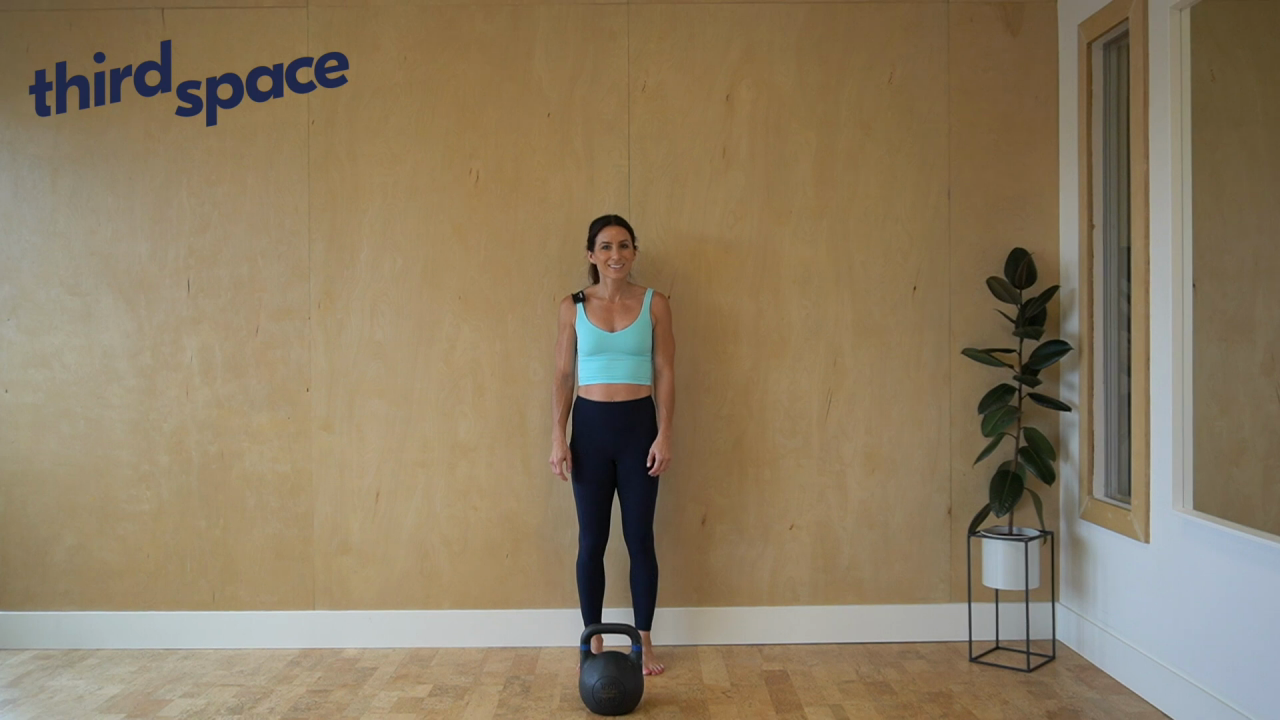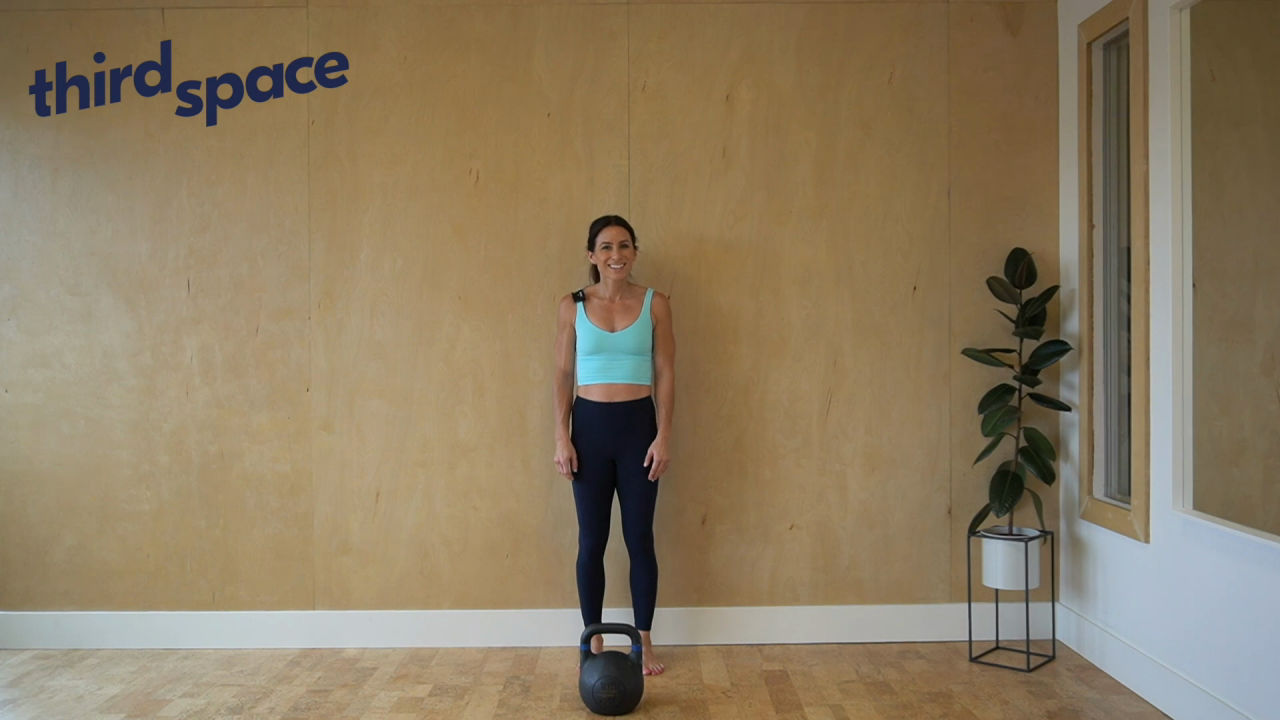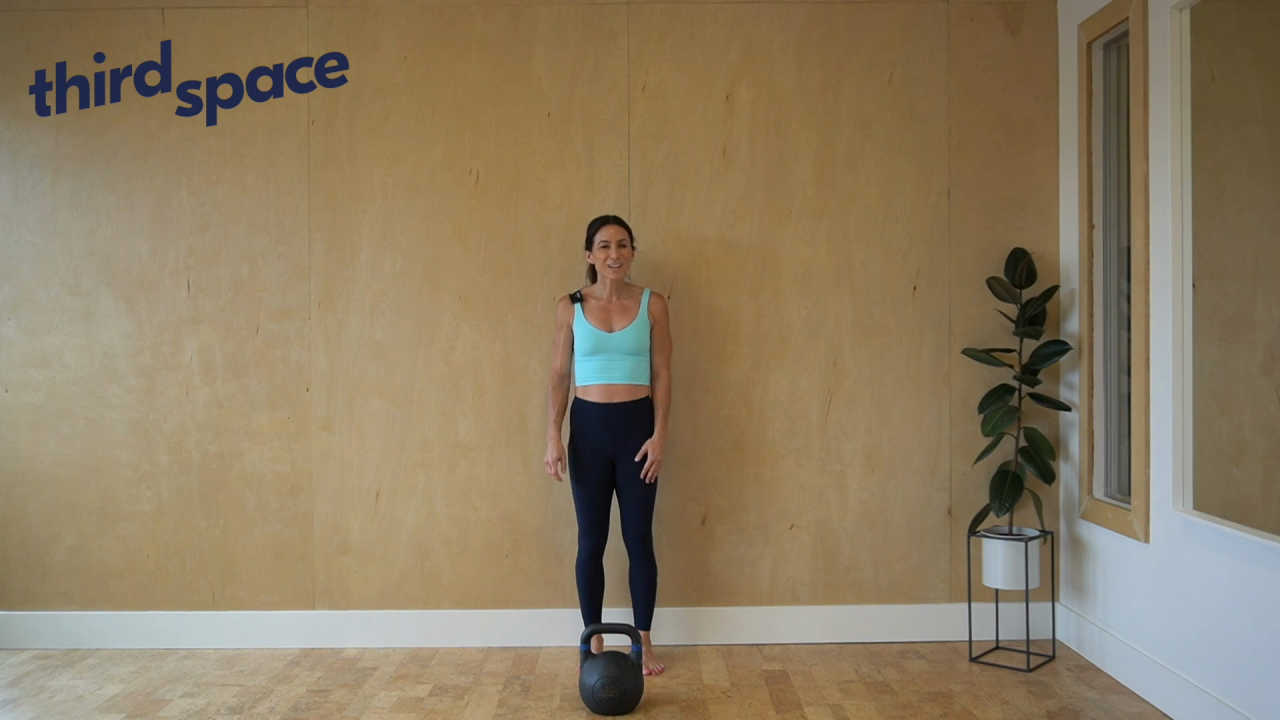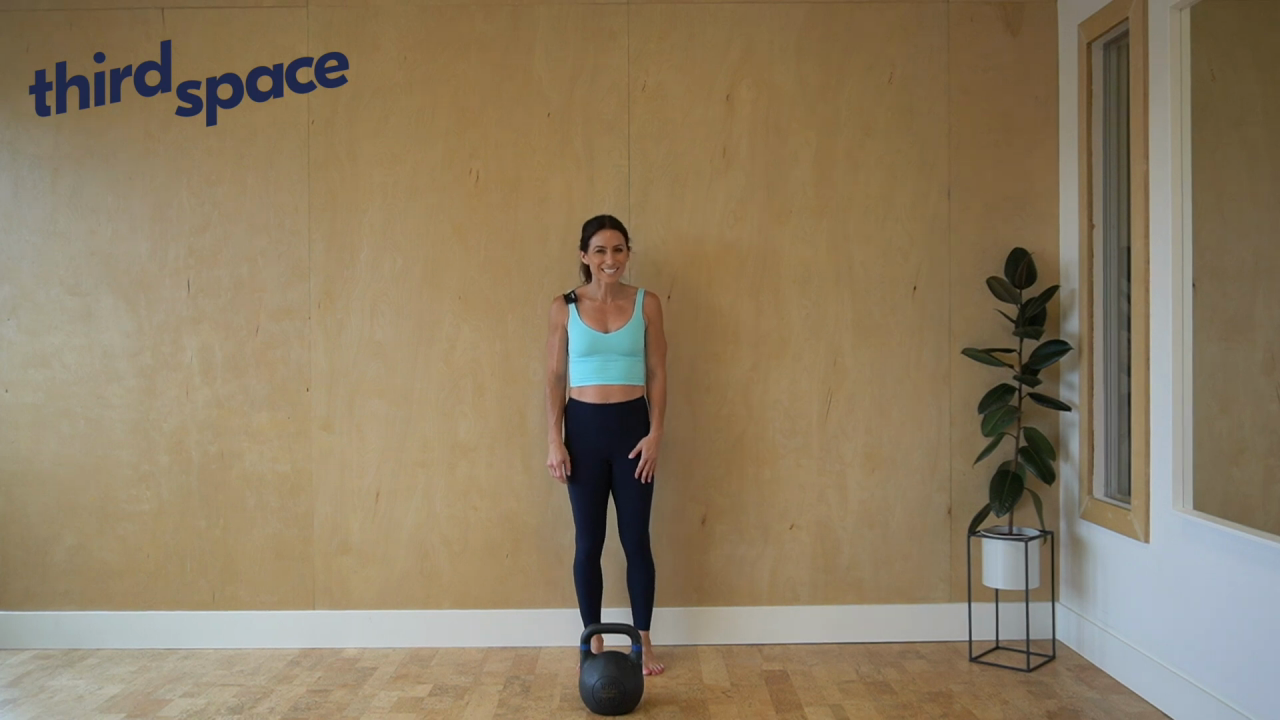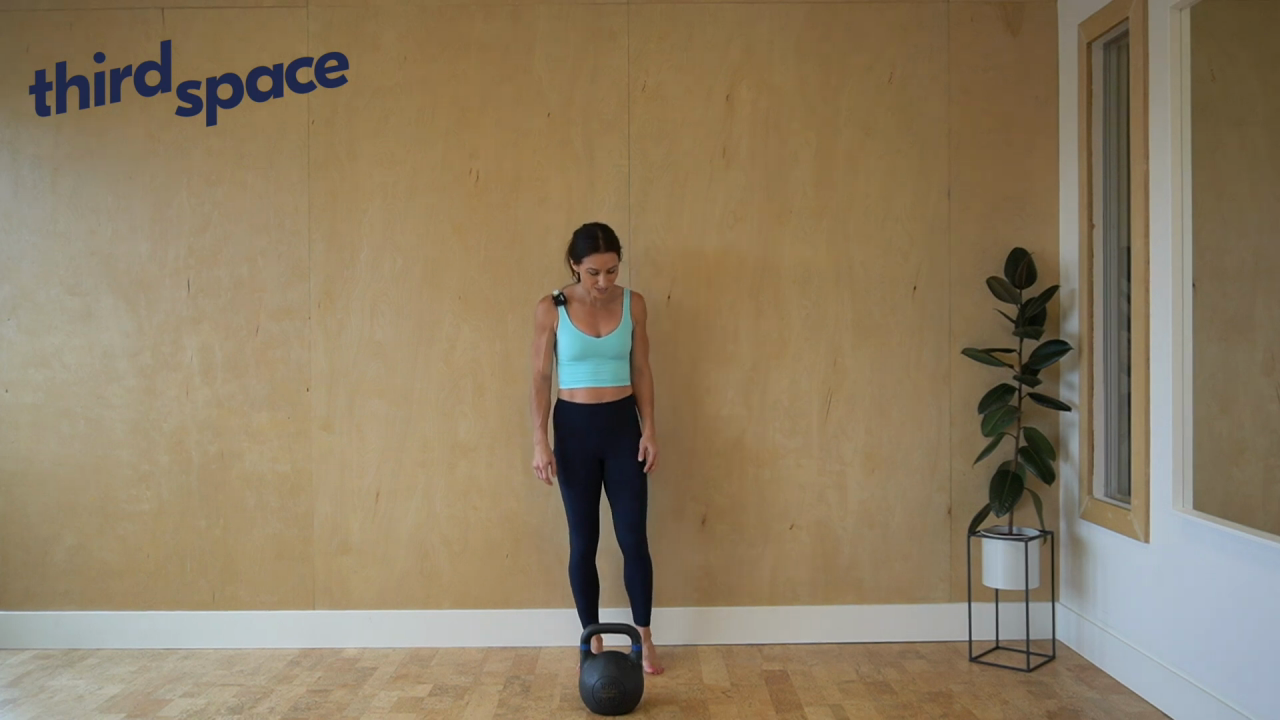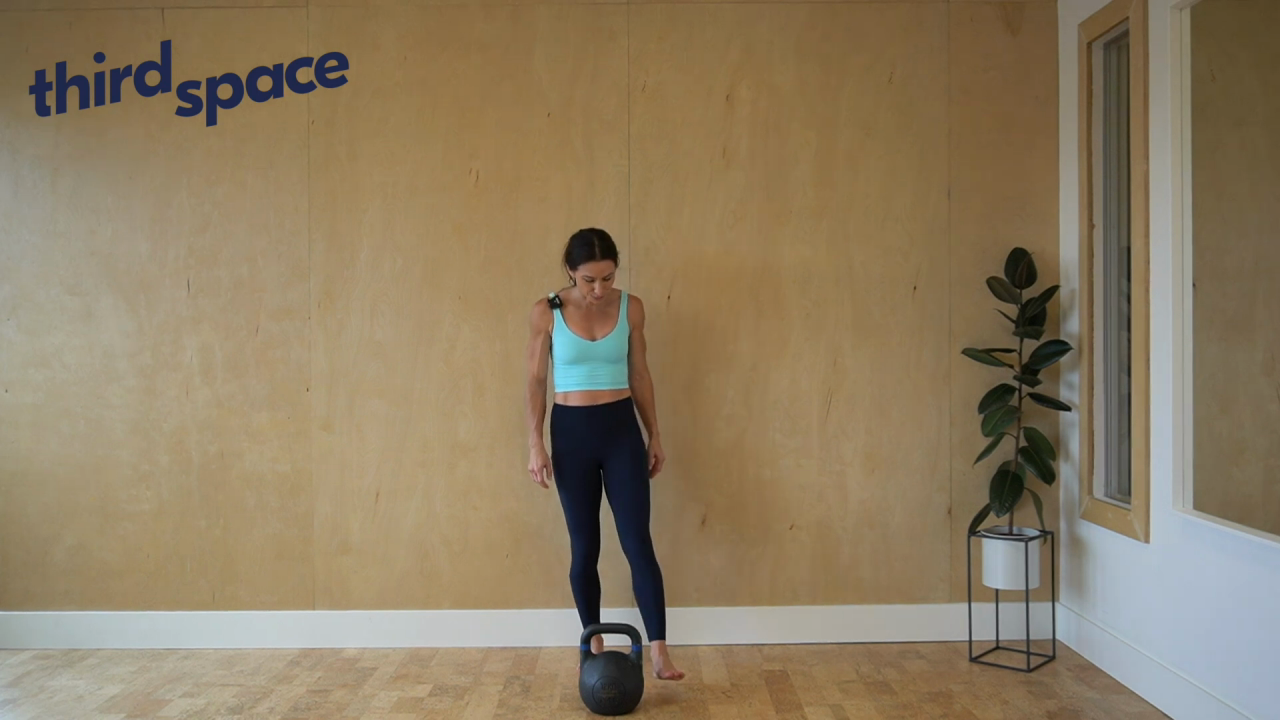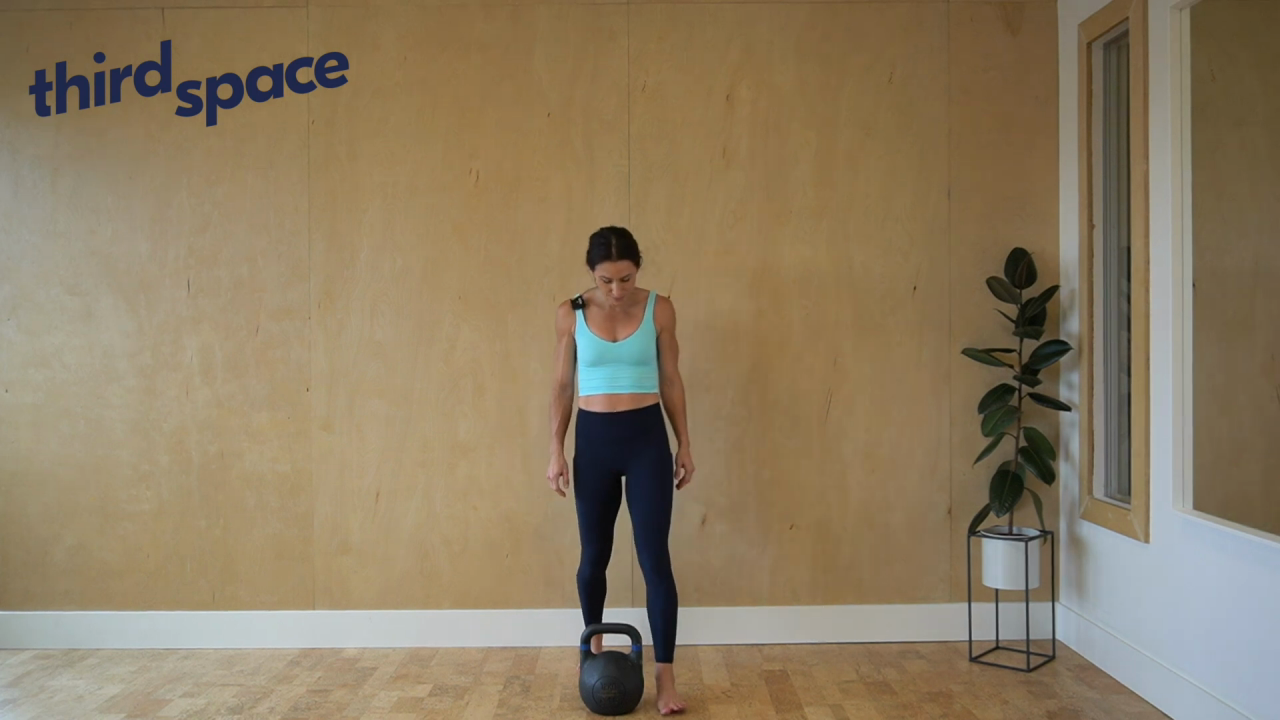
dt=0.5s
person 1, frame 1
left shoulder: (654, 303)
right shoulder: (573, 306)
left elbow: (665, 373)
right elbow: (564, 375)
left wrist: (664, 435)
right wrist: (558, 437)
left hip: (639, 426)
right hip: (590, 426)
left knee: (640, 539)
right knee: (592, 540)
left ankle: (644, 642)
right ankle: (594, 642)
person 1, frame 2
left shoulder: (654, 303)
right shoulder: (572, 305)
left elbow: (664, 373)
right elbow: (563, 375)
left wrist: (663, 436)
right wrist: (562, 436)
left hip: (638, 426)
right hip: (589, 426)
left knee: (640, 538)
right knee: (591, 540)
left ankle: (644, 641)
right ankle: (593, 642)
person 1, frame 3
left shoulder: (652, 304)
right shoulder: (570, 306)
left elbow: (662, 374)
right elbow: (560, 375)
left wrist: (659, 435)
right wrist: (553, 436)
left hip: (636, 426)
right hip: (589, 427)
left knee: (639, 539)
right knee: (591, 540)
left ankle: (644, 642)
right ankle: (594, 641)
person 1, frame 4
left shoulder: (646, 303)
right shoulder: (564, 306)
left elbow: (656, 373)
right elbow: (555, 377)
left wrist: (654, 433)
right wrist: (555, 439)
left hip: (632, 426)
right hip: (583, 428)
left knee: (636, 540)
right knee: (588, 541)
left ankle: (643, 642)
right ankle: (594, 641)
person 1, frame 5
left shoulder: (633, 304)
right shoulder: (551, 308)
left elbow: (641, 371)
right elbow: (540, 378)
left wrist: (650, 431)
right wrist: (540, 440)
left hip: (622, 425)
right hip: (574, 427)
left knee: (633, 539)
right knee: (583, 541)
left ankle: (643, 638)
right ankle: (594, 641)
person 1, frame 6
left shoulder: (630, 308)
right shoulder: (547, 311)
left elbow: (639, 374)
right elbow: (536, 381)
left wrist: (654, 435)
right wrist: (535, 444)
left hip: (621, 429)
right hip: (571, 431)
left knee: (638, 543)
right knee: (584, 546)
left ankle: (659, 651)
right ankle: (595, 644)
person 1, frame 7
left shoulder: (659, 309)
right shoulder: (571, 313)
left elbow: (671, 381)
right elbow: (562, 385)
left wrist: (684, 444)
right wrist: (556, 451)
left hip: (648, 437)
right hip: (594, 438)
left knee: (654, 557)
right knee: (594, 555)
left ankle: (664, 675)
right ankle: (595, 643)
